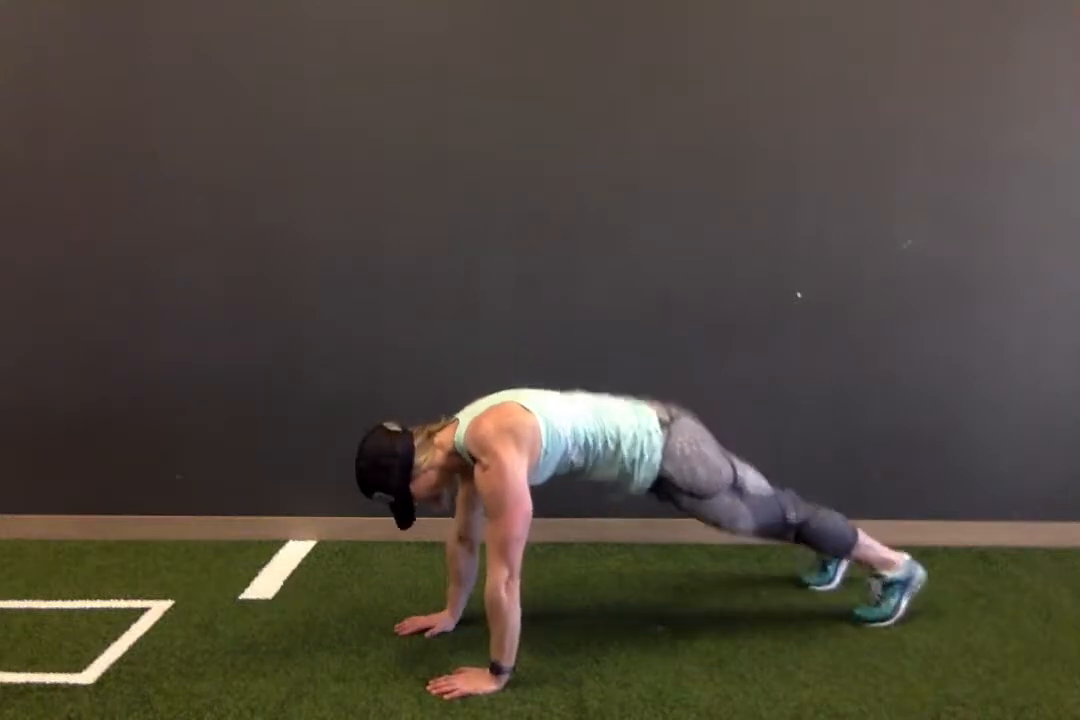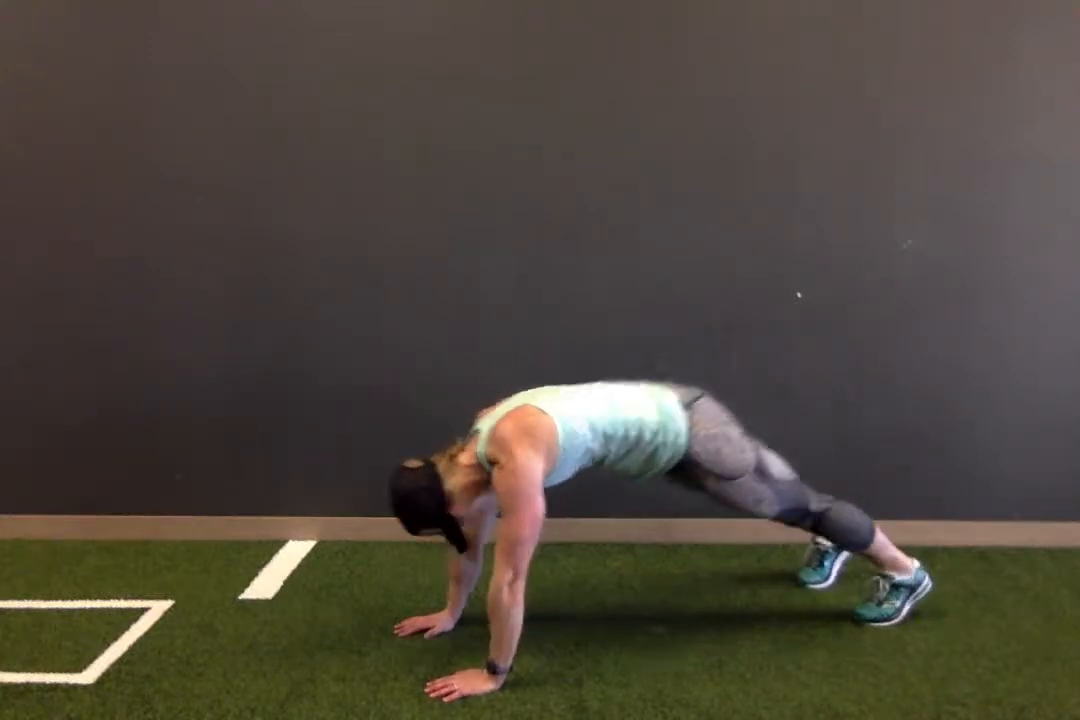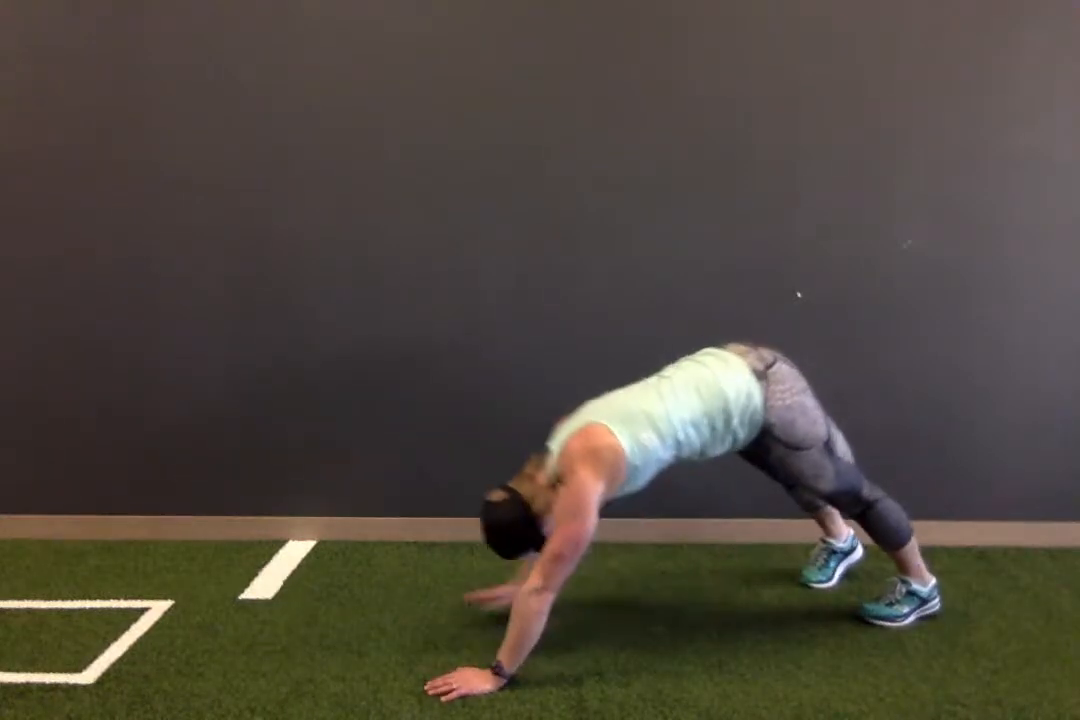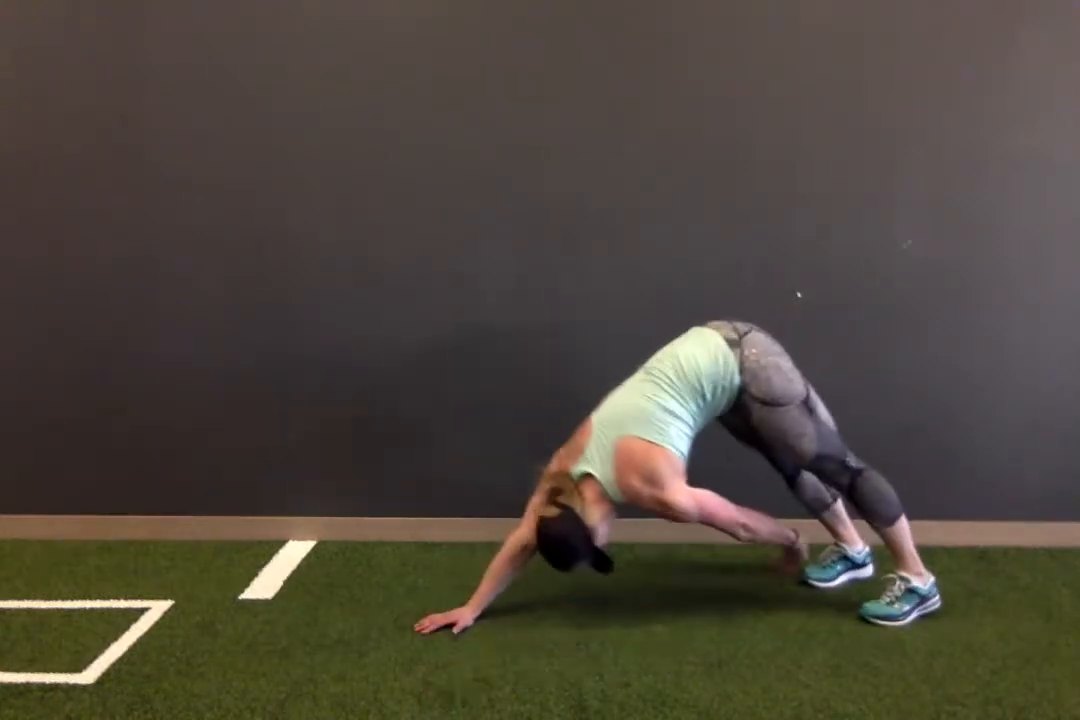
dt=1s
person 1, frame 1
left shoulder: (494, 453)
right shoulder: (461, 438)
left elbow: (504, 574)
right elbow: (464, 536)
left wrist: (496, 672)
right wrist: (449, 614)
left hip: (663, 449)
right hip: (647, 429)
left knee: (772, 512)
right knee: (760, 501)
left ankle: (895, 570)
right ankle: (831, 545)
person 1, frame 2
left shoulder: (514, 458)
right shoulder: (480, 443)
left elbow: (510, 577)
right elbow: (473, 536)
left wrist: (494, 673)
right wrist: (451, 611)
left hip: (683, 430)
right hip: (662, 415)
left knee: (794, 501)
right knee: (777, 494)
left ankle: (904, 572)
right ankle: (827, 546)
person 1, frame 3
left shoulder: (582, 476)
right shoulder: (555, 458)
left elbow: (544, 588)
left wrist: (495, 674)
right wrist: (518, 582)
left hip: (765, 397)
right hip: (731, 372)
left knee: (847, 490)
right knee: (791, 468)
left ankle: (919, 585)
right ankle: (839, 542)
person 1, frame 4
left shoulder: (650, 488)
right shoulder: (567, 465)
left elbow: (743, 523)
right elbow: (524, 537)
left wrist: (790, 542)
right wrist: (471, 608)
left hip: (742, 362)
right hip: (716, 350)
left knee: (836, 463)
right knee: (786, 457)
left ankle: (916, 580)
right ankle: (850, 550)
